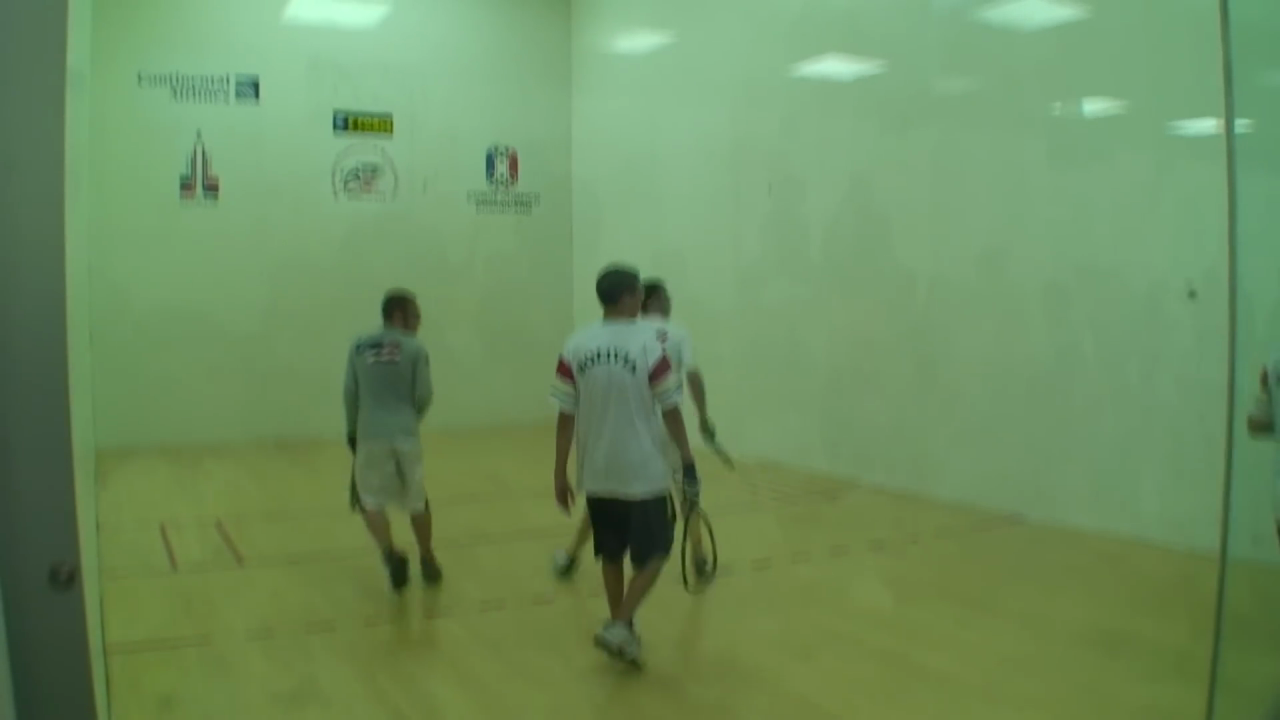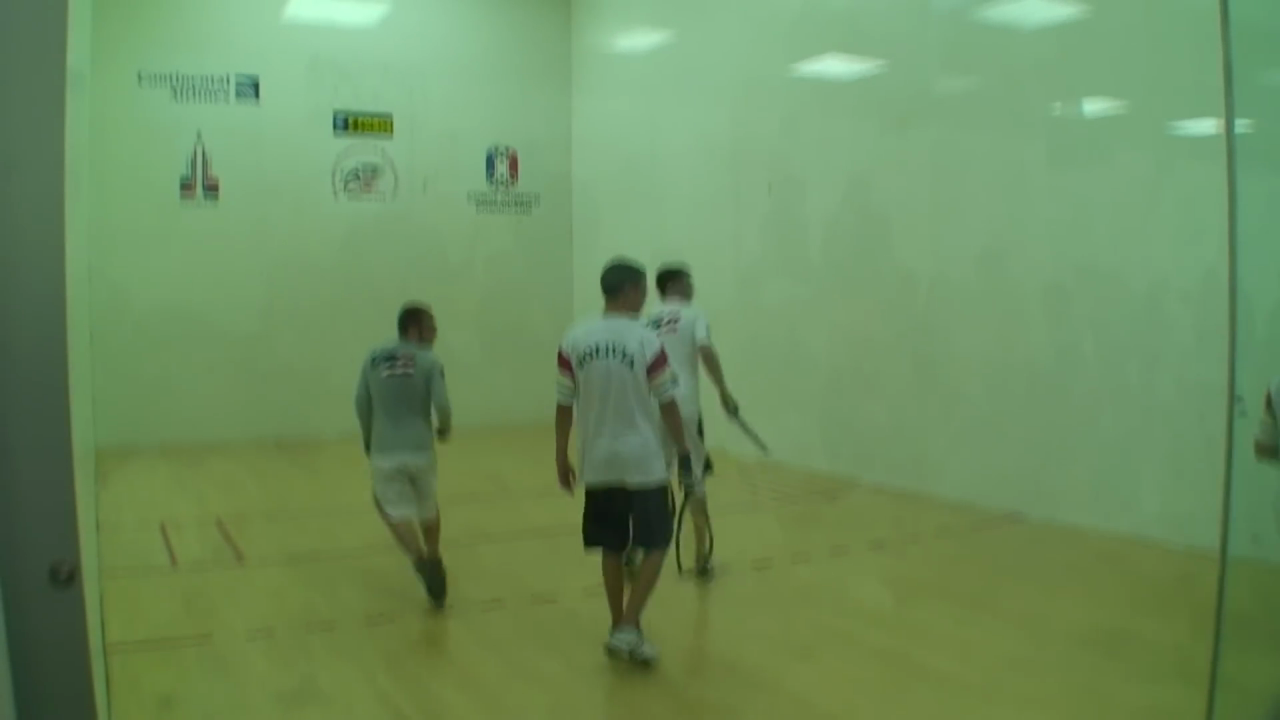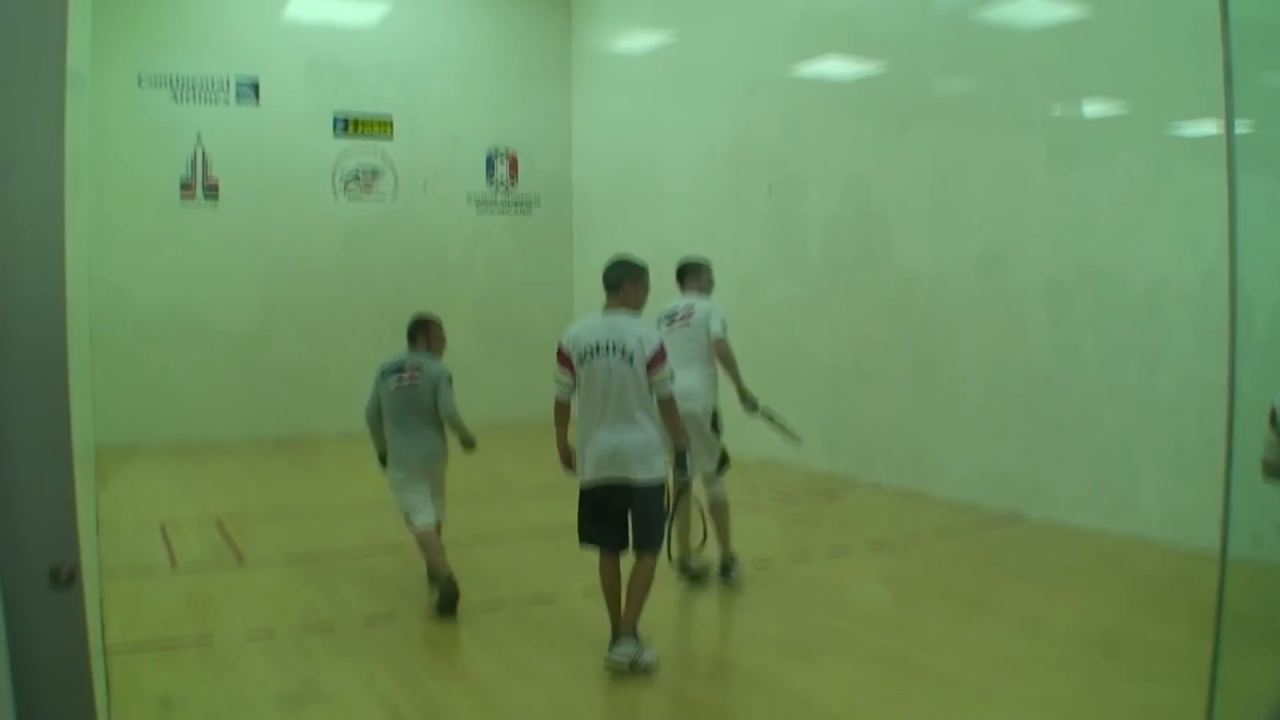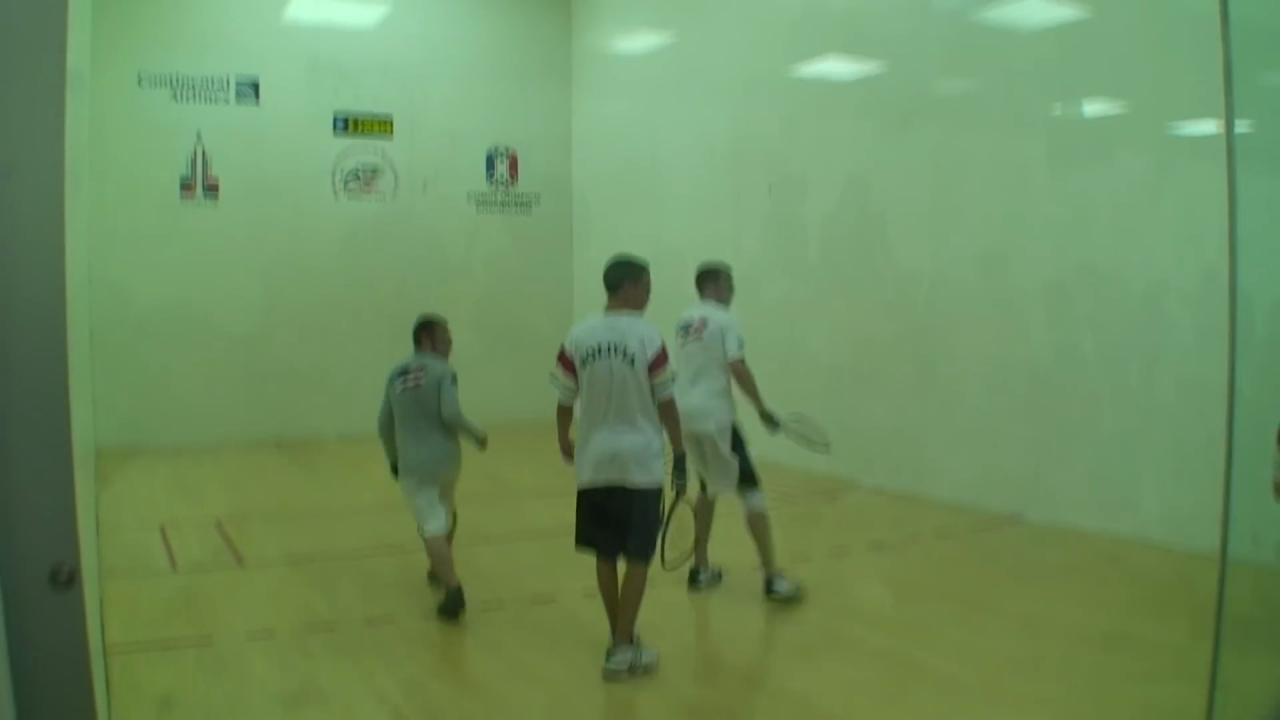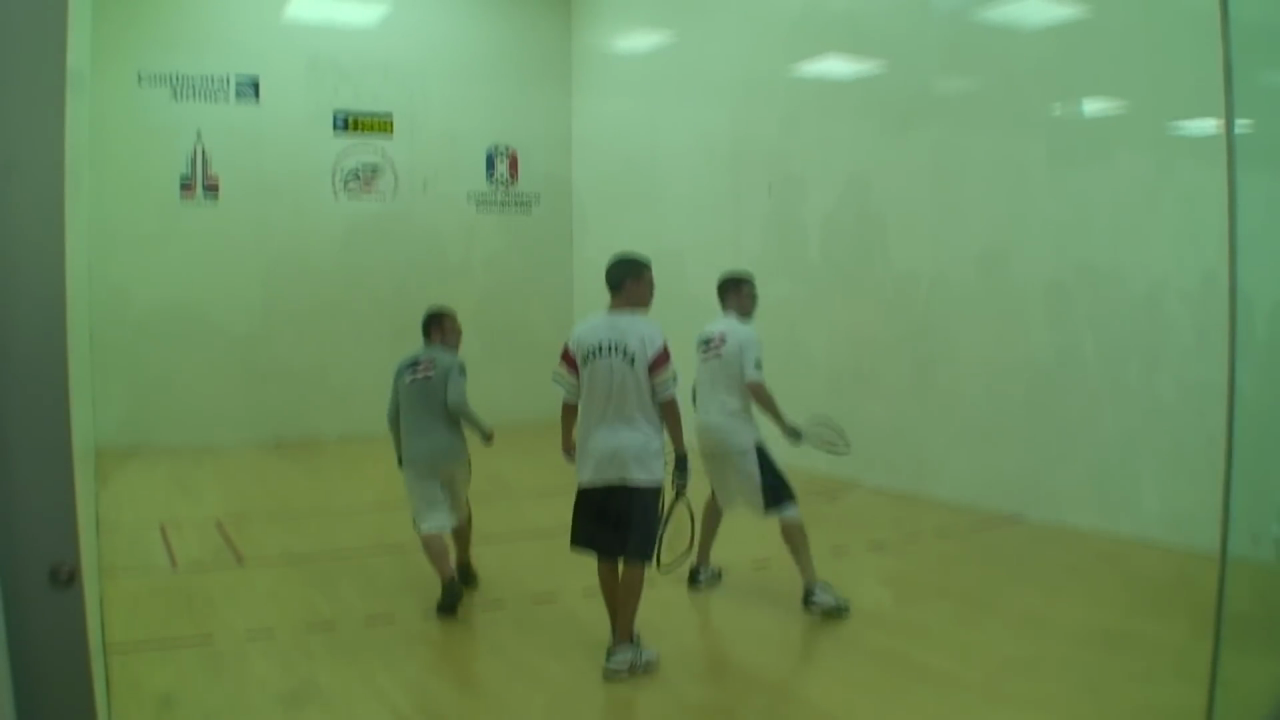
dt=0.1s
person 1, frame 1
left shoulder: (574, 347)
right shoulder: (648, 345)
left elbow: (566, 417)
right elbow: (670, 412)
left wrist: (560, 474)
right wrist: (688, 466)
left hip: (597, 472)
right hip: (642, 473)
left knee: (611, 555)
right knee: (653, 553)
left ankle: (620, 624)
right ankle: (618, 623)
person 1, frame 2
left shoulder: (574, 339)
right shoulder: (646, 339)
left elbow: (564, 407)
right elbow: (667, 405)
left wrist: (561, 458)
right wrist: (684, 456)
left hip: (597, 464)
right hip: (643, 462)
left knee: (611, 549)
right knee: (655, 545)
left ankle: (622, 628)
right ankle: (627, 629)
person 1, frame 3
left shoulder: (574, 336)
right shoulder: (647, 335)
left elbow: (563, 400)
right elbow: (665, 401)
left wrist: (562, 444)
right wrist: (682, 452)
left hip: (596, 460)
right hip: (643, 459)
left knee: (609, 550)
right knee: (646, 551)
left ankle: (619, 634)
right ankle: (626, 643)
person 1, frame 4
left shoulder: (577, 337)
right shoulder: (648, 336)
left elbow: (565, 401)
right elbow: (665, 404)
left wrist: (564, 440)
right wrist: (680, 455)
left hip: (595, 461)
right hip: (641, 462)
left knee: (605, 554)
right knee: (637, 559)
left ankle: (619, 639)
right ankle: (622, 650)
person 1, frame 5
left shoulder: (579, 335)
right shoulder: (650, 335)
left elbow: (569, 401)
right elbow: (667, 403)
left wrist: (568, 439)
right wrist: (680, 454)
left hip: (595, 461)
right hip: (640, 463)
left knee: (606, 554)
right knee: (635, 557)
left ankle: (620, 638)
right ankle: (622, 651)
person 2, frame 1
right shoulder: (677, 333)
right elbow: (693, 376)
right wrist: (704, 417)
right hip: (665, 422)
left ankle: (571, 555)
right ankle: (698, 560)
person 2, frame 2
left shoulder: (646, 321)
right shoulder: (692, 313)
right elbow: (706, 350)
right wrist: (724, 393)
right hip: (681, 406)
right knee: (695, 481)
right ankle: (700, 559)
person 2, frame 3
left shoulder: (666, 313)
right shoulder: (708, 307)
right elbow: (720, 346)
right wrist: (741, 388)
right hip: (697, 399)
right knee: (714, 476)
left ankle: (686, 559)
right ankle: (726, 560)
person 2, frame 4
left shoulder: (683, 322)
right shoulder: (723, 320)
right elbow: (737, 367)
right wrist: (761, 407)
left hip: (685, 416)
right hip: (714, 416)
left knee: (709, 488)
right knee: (750, 492)
left ankle: (700, 567)
right ankle: (772, 577)
person 2, frame 5
left shoulder: (705, 335)
right shoulder: (744, 335)
right elbow: (755, 388)
right wrist: (784, 423)
left hip: (709, 432)
right hip: (737, 435)
left knee: (720, 497)
right knee: (785, 506)
left ankle: (701, 569)
right ankle: (813, 590)
person 3, frame 1
left shoulder: (360, 346)
right shoulder: (415, 349)
left elbow: (350, 392)
right elbow: (424, 394)
left wrist: (352, 429)
left hip: (372, 436)
right hip: (407, 434)
left knee: (371, 501)
right knee: (416, 501)
left ankle: (392, 557)
right ankle: (428, 561)
person 3, frame 2
left shoulder: (374, 359)
right shoulder: (430, 362)
left elbow: (361, 403)
right elbow: (442, 406)
left wrist: (368, 437)
right wrist: (444, 427)
left hip: (385, 449)
right hip: (420, 447)
left knee: (397, 512)
right knee: (428, 508)
left ankle: (425, 564)
right ankle: (433, 563)
person 3, frame 3
left shoulder: (385, 370)
right shoulder: (438, 371)
left elbow: (372, 417)
right elbow: (448, 413)
left wrist: (382, 451)
right wrist: (466, 435)
left hip: (401, 461)
right hip: (433, 455)
left knee: (422, 522)
right knee: (432, 514)
left ankle: (446, 583)
right ankle: (439, 573)
person 3, frame 4
left shoulder: (395, 375)
right shoulder: (443, 371)
left elbow: (384, 423)
right elbow: (450, 413)
left wrist: (393, 459)
right wrist: (478, 435)
left hip: (412, 465)
right hip: (446, 458)
left knee: (433, 528)
right knee: (445, 515)
left ankle: (453, 590)
right ankle: (441, 572)
person 3, frame 5
left shoulder: (404, 367)
right shoulder: (452, 363)
left elbow: (393, 415)
right elbow: (456, 403)
left wrist: (400, 453)
right wrist: (482, 428)
left hip: (416, 458)
right hip: (451, 453)
left knee: (430, 524)
right knee: (459, 509)
left ankle: (451, 582)
right ankle: (464, 567)
